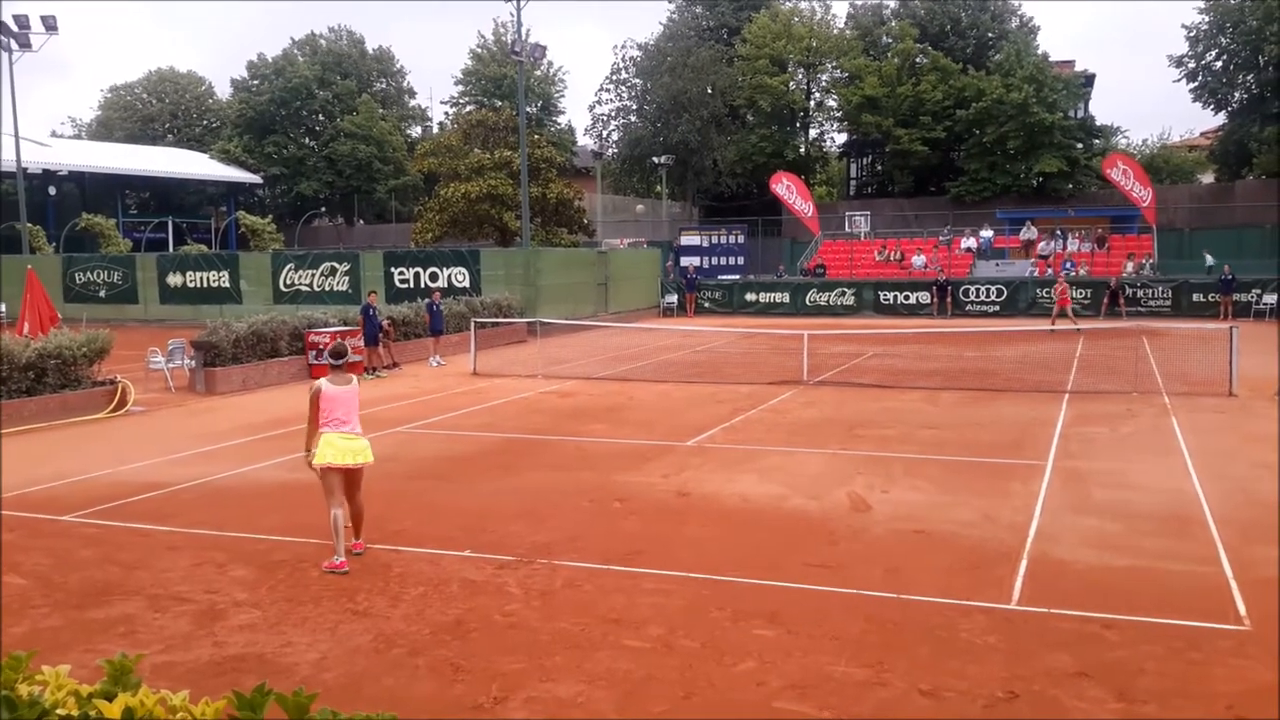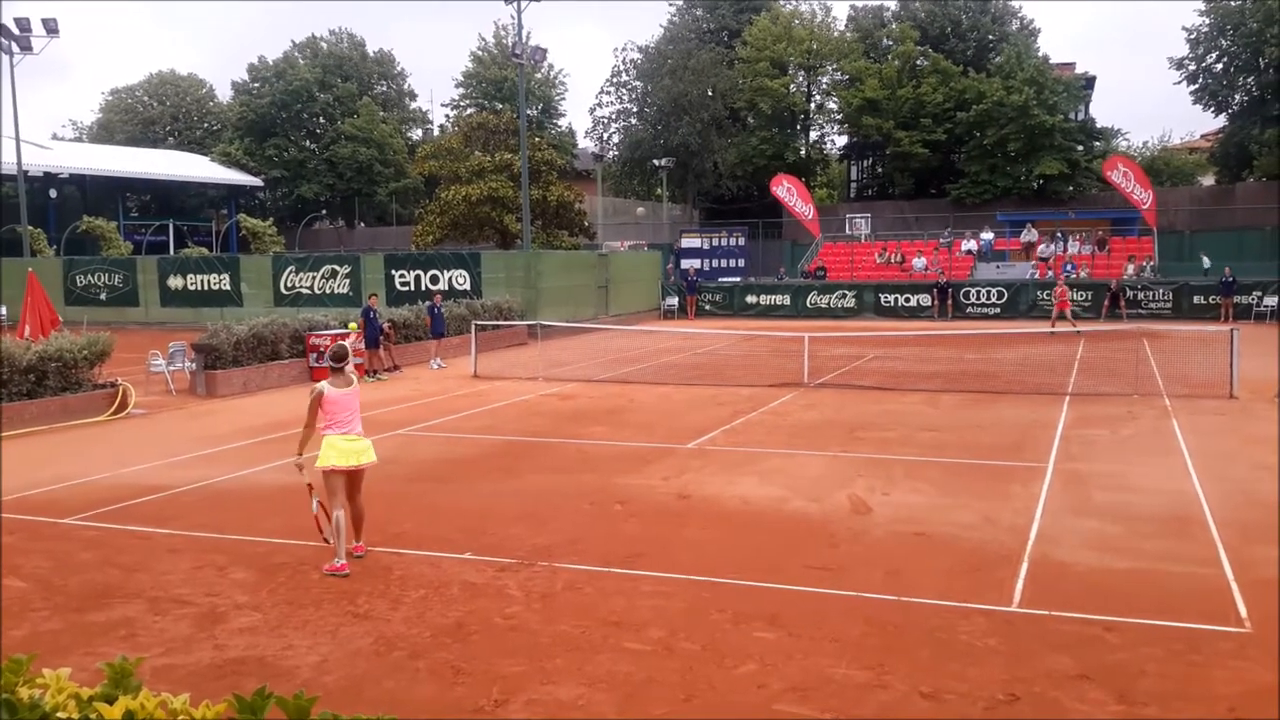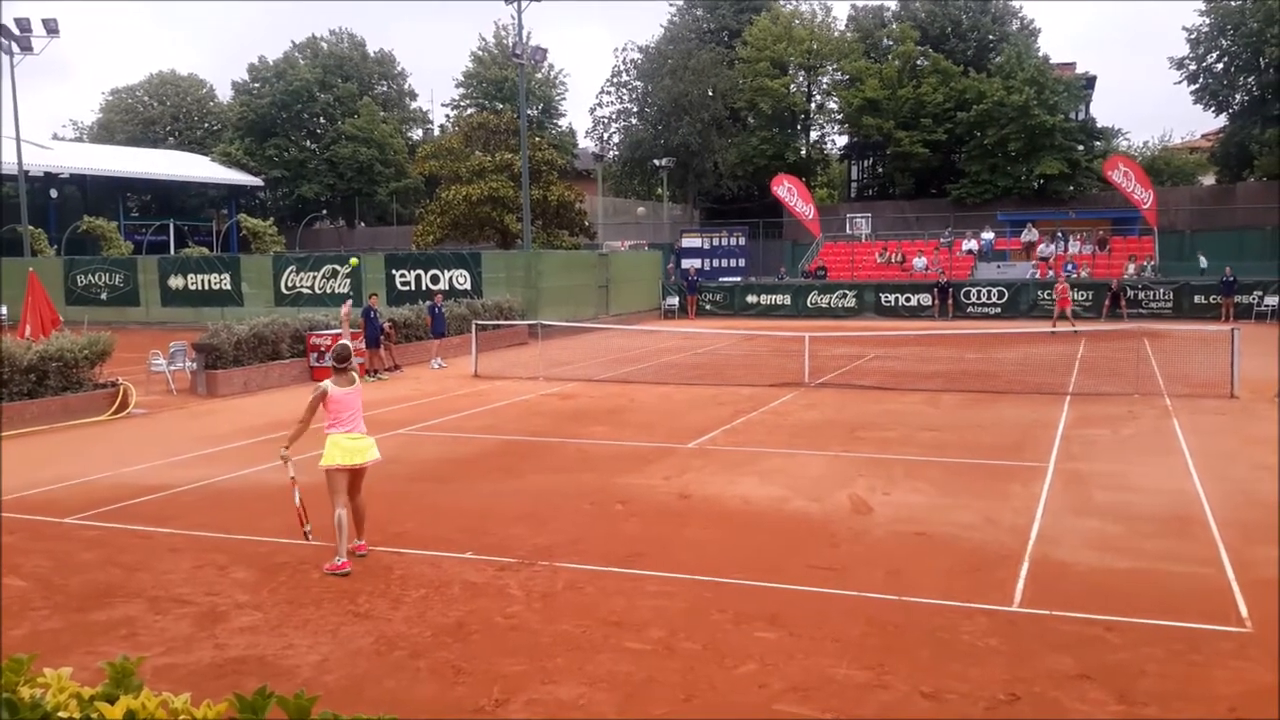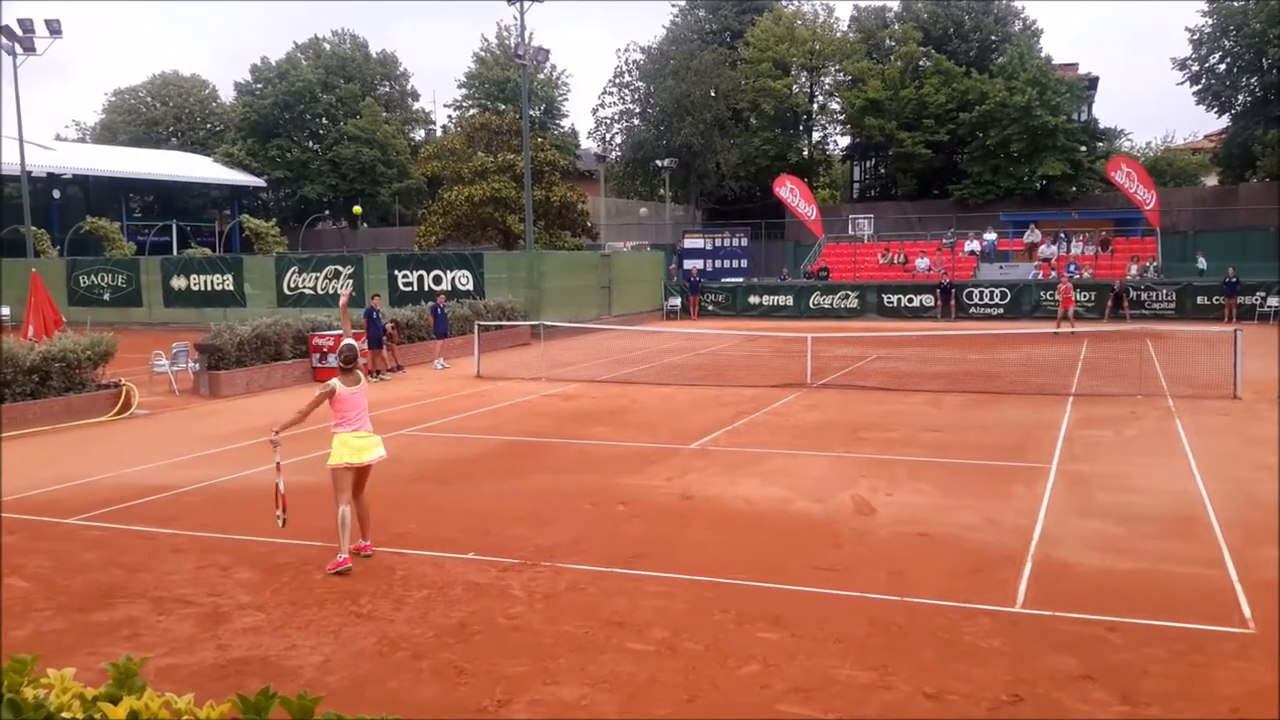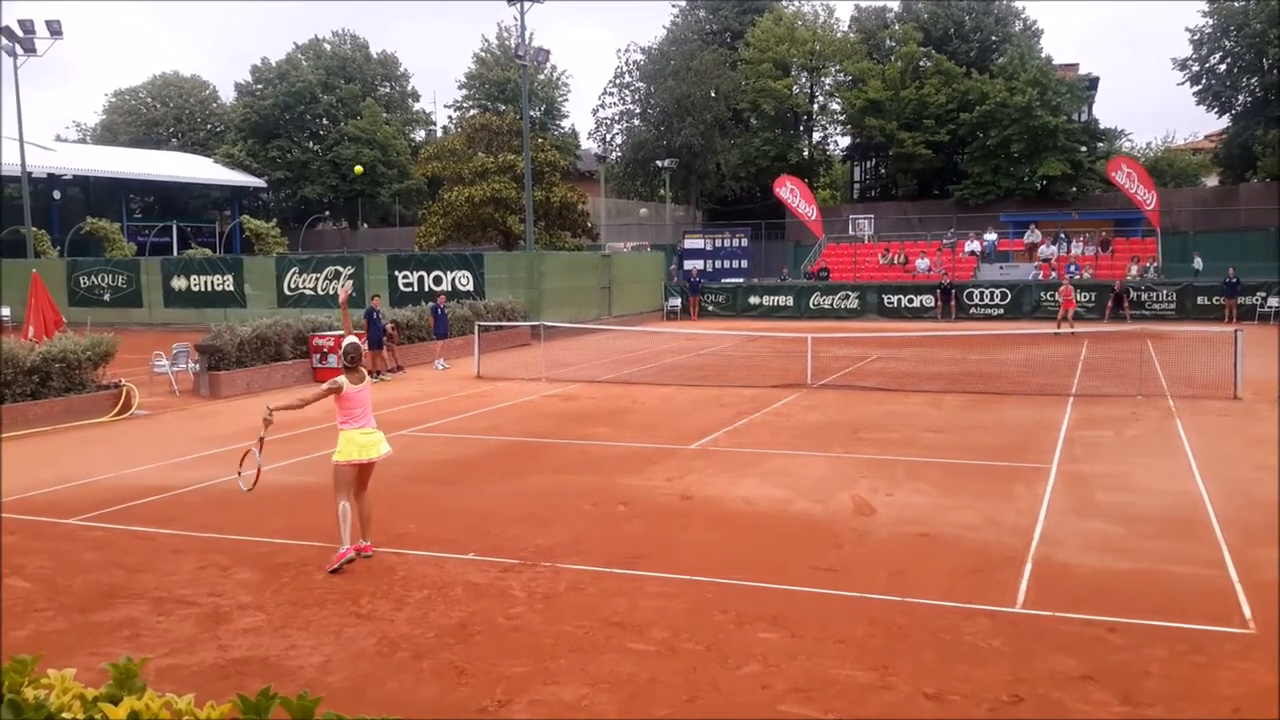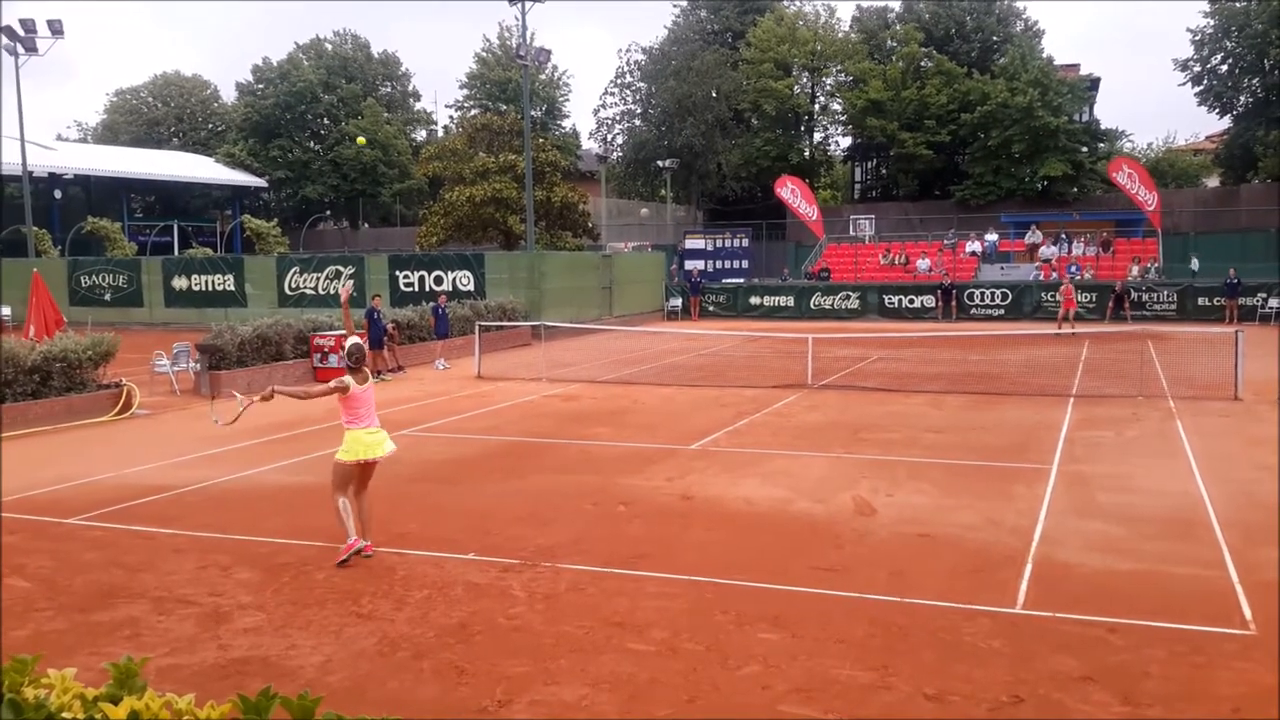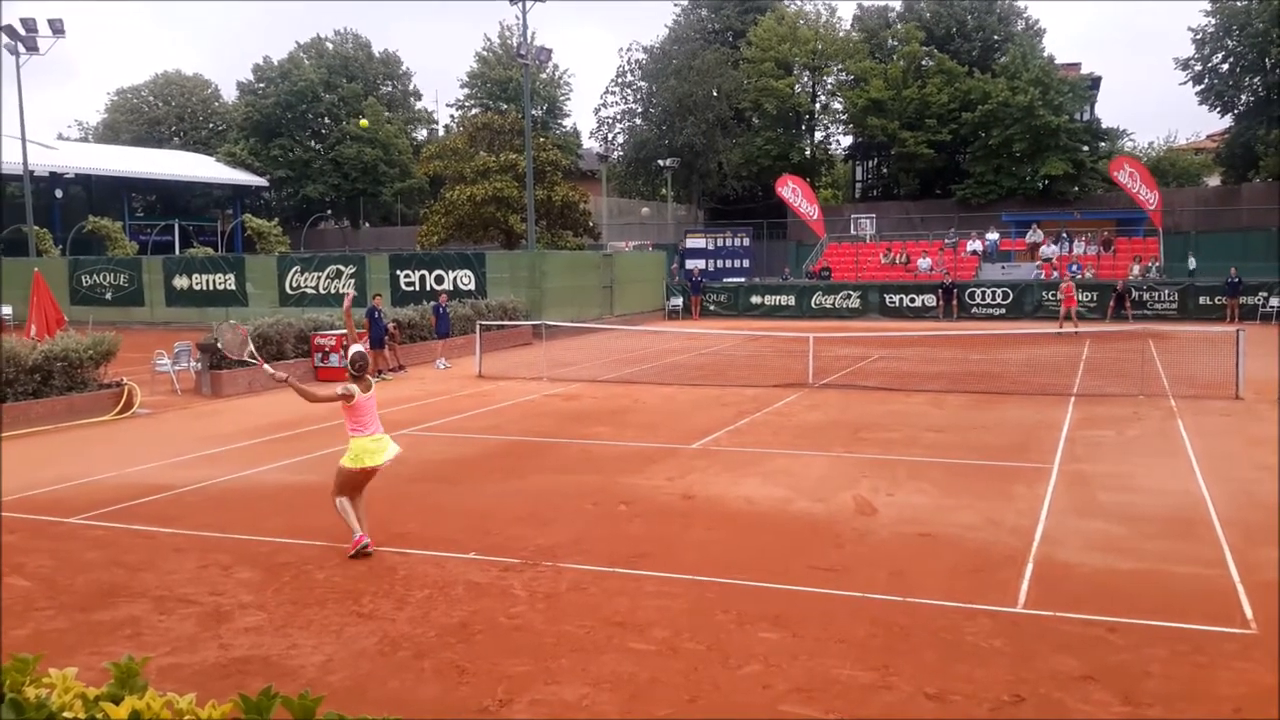
dt=0.1s
person 1, frame 1
left shoulder: (319, 387)
right shoulder: (354, 381)
left elbow: (313, 423)
left wrist: (308, 451)
left hip: (332, 446)
right hip: (356, 444)
left knee: (335, 503)
right knee: (354, 497)
left ankle: (340, 559)
right ankle: (358, 542)
person 1, frame 2
left shoulder: (320, 390)
right shoulder: (353, 381)
left elbow: (309, 426)
right elbow: (348, 366)
left wrist: (299, 454)
right wrist: (348, 347)
left hip: (334, 451)
right hip: (358, 447)
left knee: (337, 506)
right knee: (354, 498)
left ankle: (341, 562)
right ankle: (359, 544)
person 1, frame 3
left shoulder: (324, 389)
right shoulder: (355, 379)
left elbow: (304, 421)
right elbow: (348, 344)
left wrist: (287, 446)
right wrist: (345, 318)
left hip: (338, 446)
right hip: (360, 443)
left knee: (339, 503)
right knee: (355, 496)
left ankle: (341, 559)
right ankle: (361, 543)
person 1, frame 4
left shoulder: (332, 388)
right shoulder: (361, 377)
left elbow: (304, 413)
right elbow: (350, 340)
left wrist: (278, 430)
right wrist: (344, 309)
left hip: (346, 445)
right hip: (367, 442)
left knee: (343, 501)
right knee: (359, 494)
left ankle: (344, 556)
right ankle: (366, 543)
person 1, frame 5
left shoulder: (338, 384)
right shoulder: (364, 374)
left elbow: (304, 402)
right elbow: (351, 336)
left wrist: (274, 409)
right wrist: (343, 305)
left hip: (351, 441)
right hip: (371, 439)
left knee: (343, 497)
right knee: (361, 493)
left ankle: (346, 548)
right ankle: (366, 543)
person 1, frame 6
left shoulder: (343, 384)
right shoulder: (367, 374)
left elbow: (306, 393)
right elbow: (353, 336)
left wrist: (275, 390)
right wrist: (345, 305)
left hip: (356, 442)
right hip: (375, 440)
left knee: (340, 494)
right knee: (360, 492)
left ankle: (353, 539)
right ankle: (366, 543)
person 1, frame 7
left shoulder: (348, 391)
right shoulder: (369, 380)
left elbow: (313, 396)
right elbow: (355, 343)
left wrist: (287, 379)
right wrist: (347, 314)
left hip: (361, 449)
right hip: (378, 445)
left knee: (339, 495)
right knee: (355, 493)
left ankle: (359, 536)
right ankle: (365, 540)
